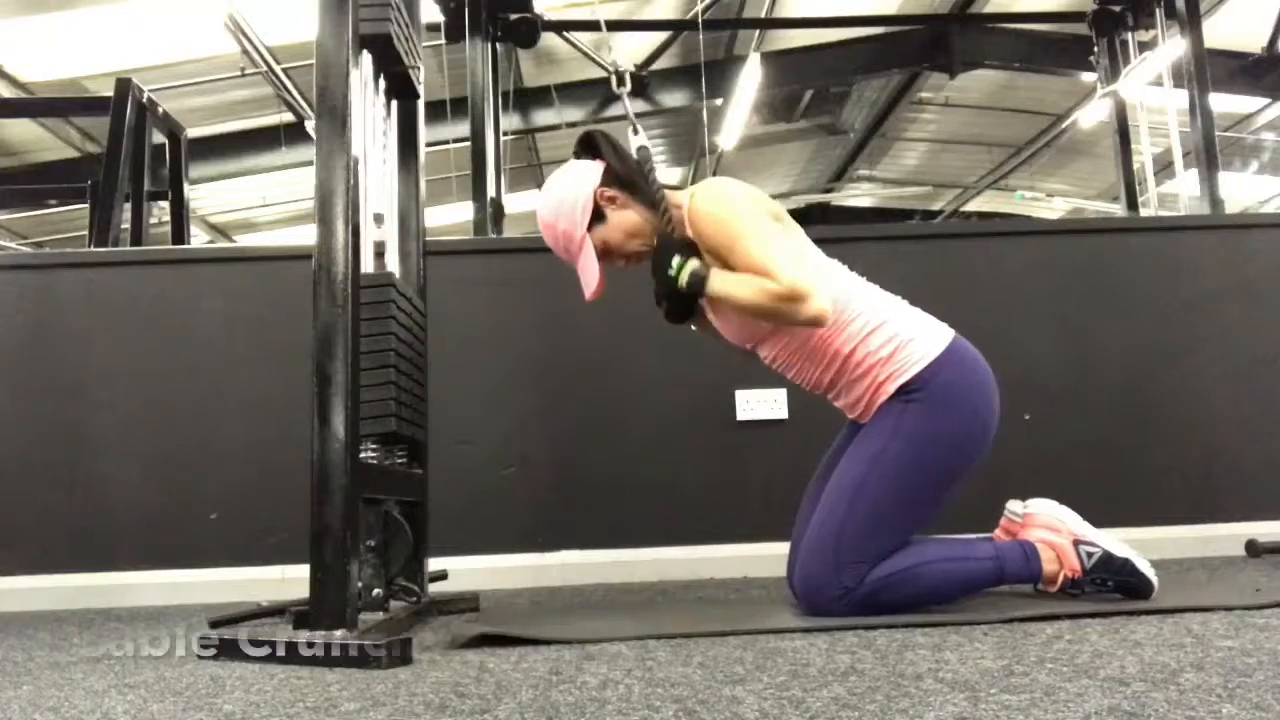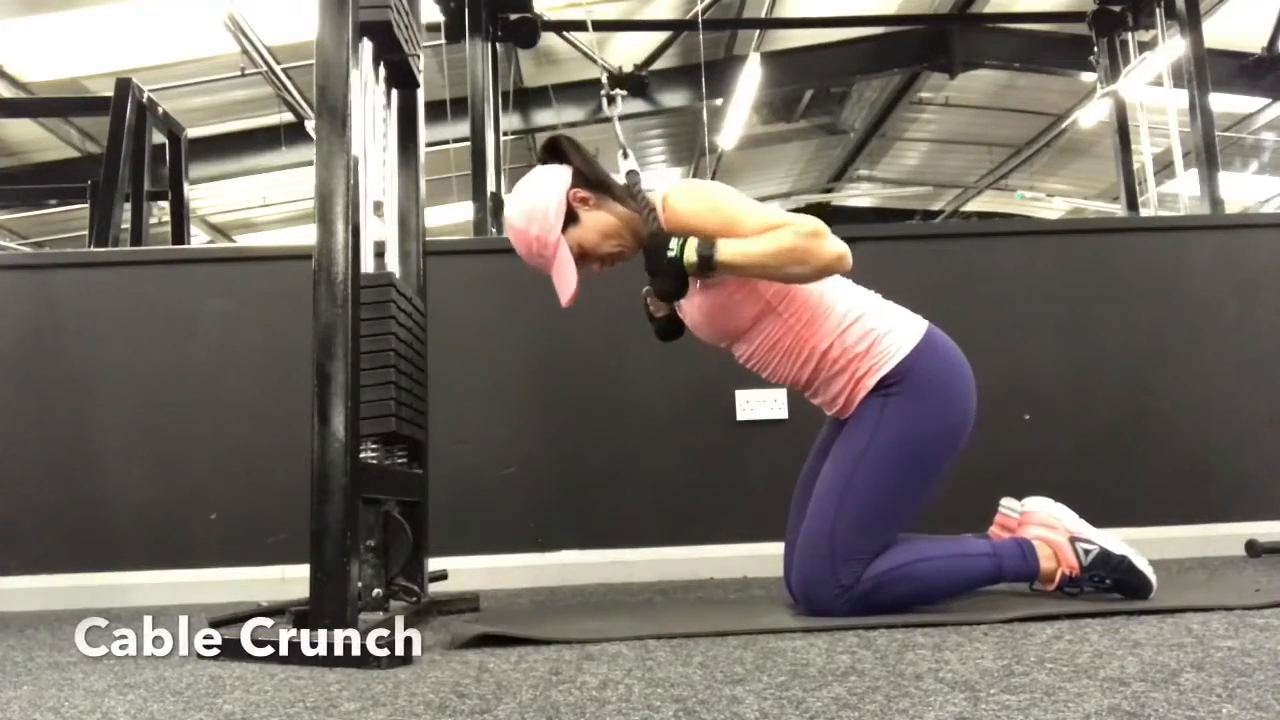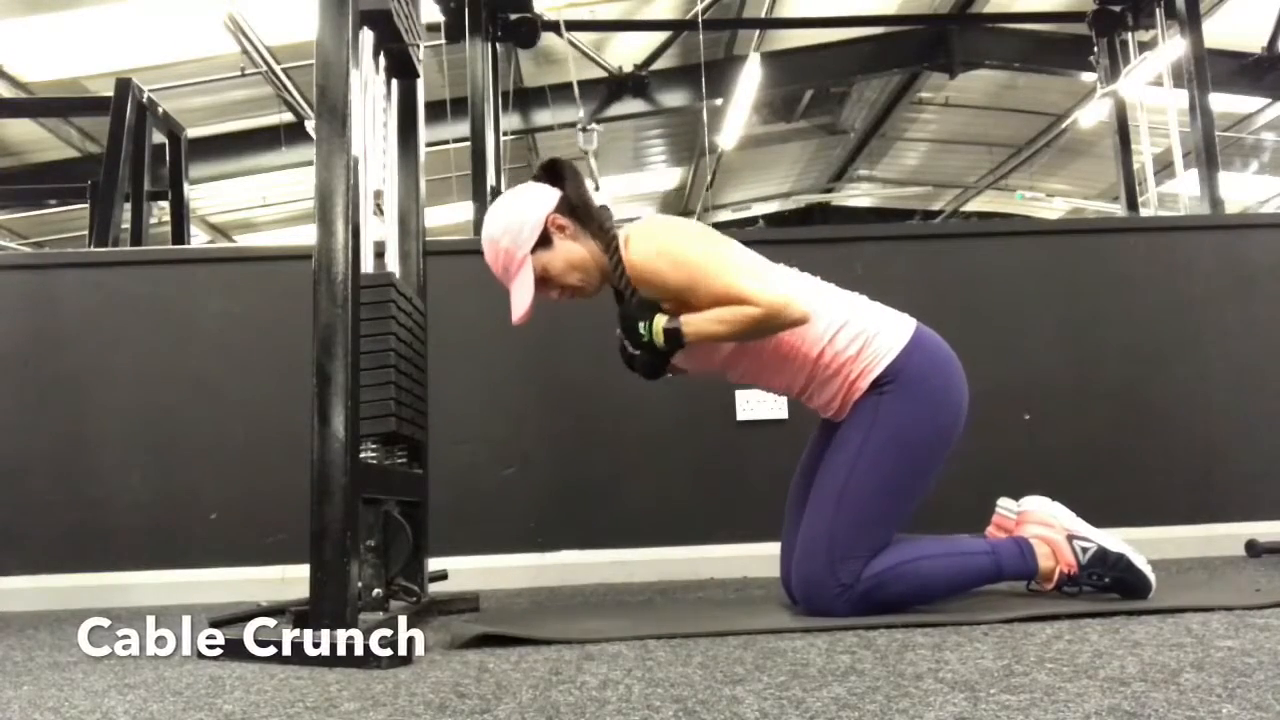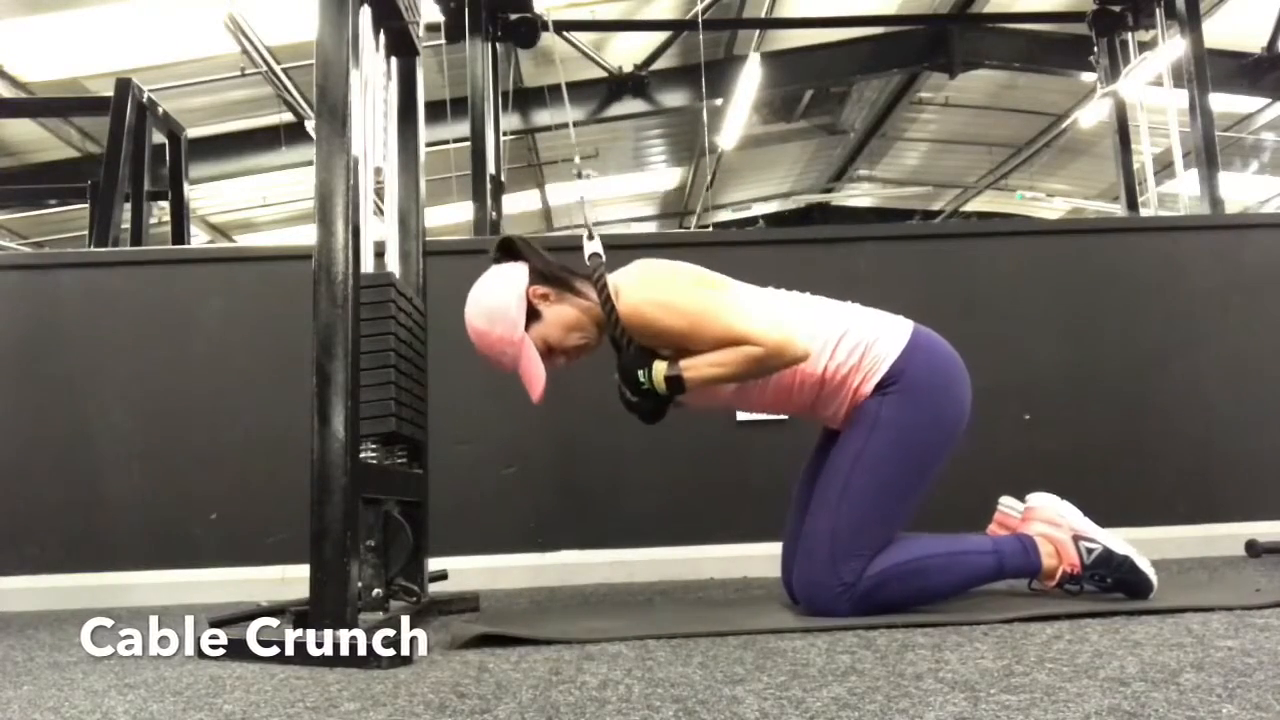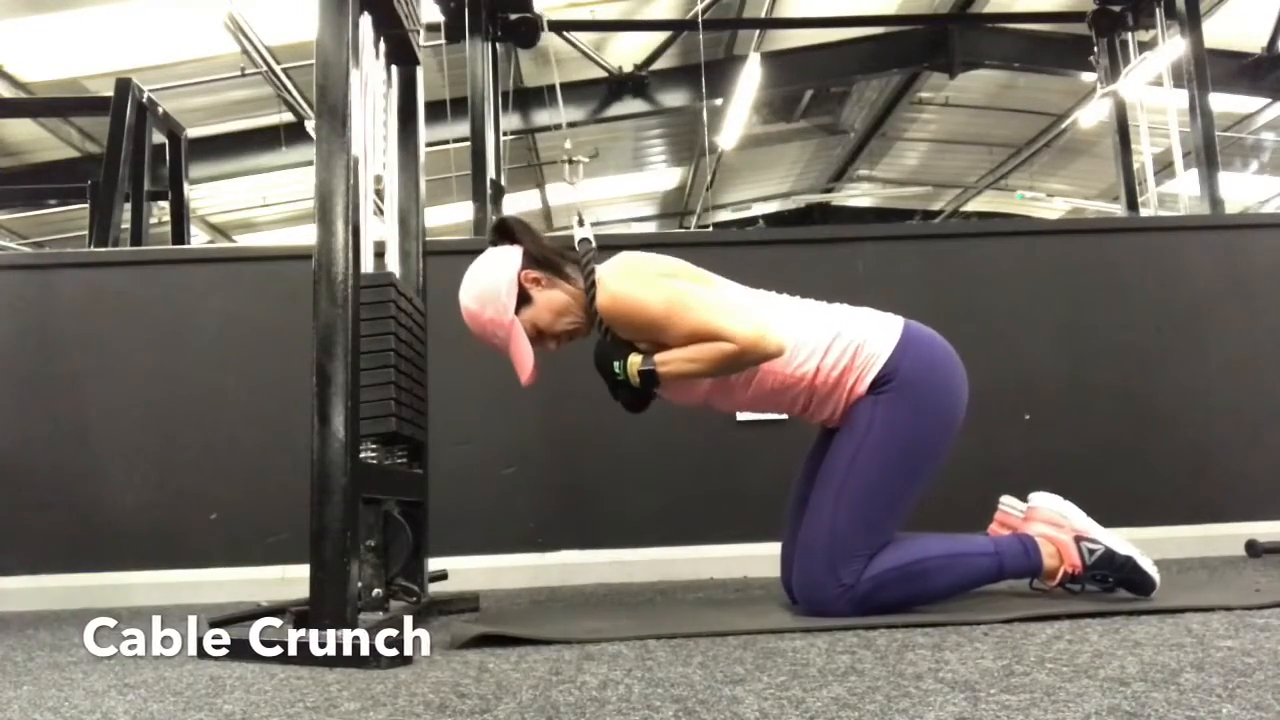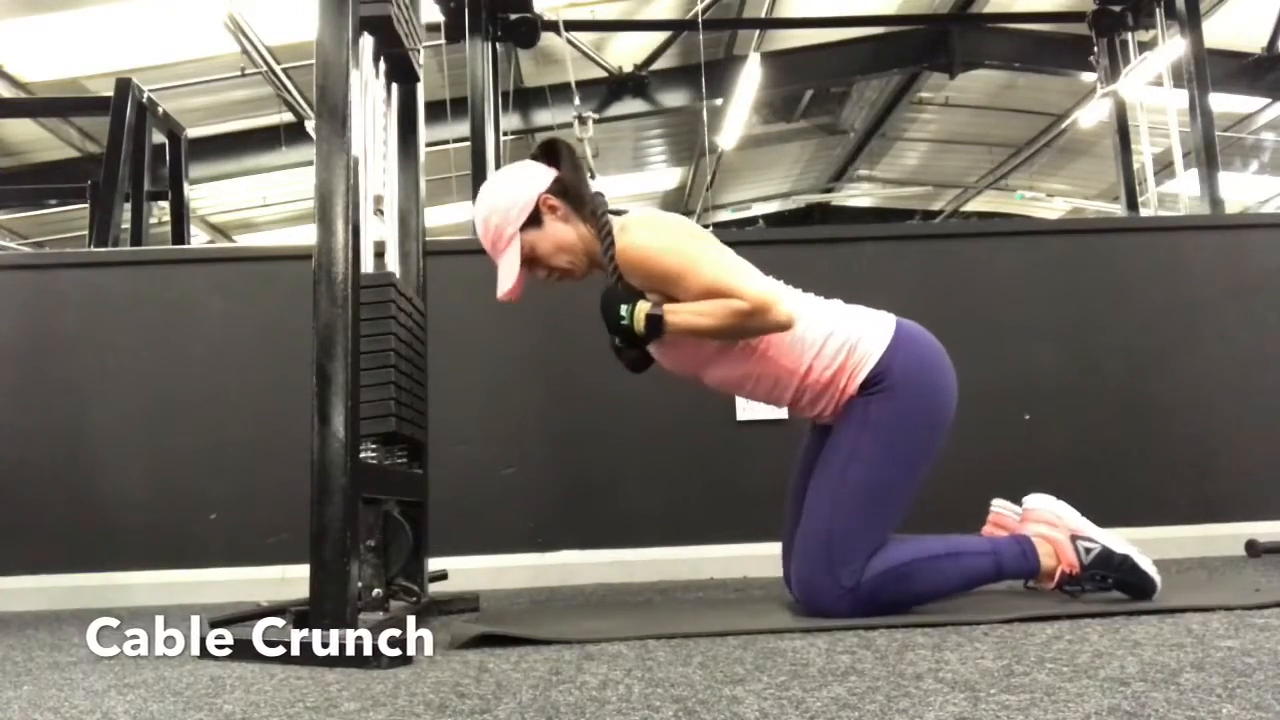
dt=0.7s
person 1, frame 1
left shoulder: (711, 206)
right shoulder: (687, 246)
left elbow: (809, 303)
left wrist: (697, 277)
right wrist: (693, 306)
left hip: (936, 388)
right hip: (899, 396)
left knee: (827, 587)
right knee: (813, 574)
left ankle: (1054, 557)
right ankle: (1017, 534)
person 1, frame 2
left shoulder: (684, 207)
right shoulder: (666, 252)
left elbow: (827, 250)
left wrist: (701, 259)
right wrist: (676, 317)
left hip: (913, 381)
right hip: (875, 392)
left knee: (827, 587)
right knee: (809, 576)
left ankle: (1053, 556)
right ankle: (1014, 531)
person 1, frame 3
left shoulder: (648, 251)
right shoulder: (639, 277)
left elbow: (785, 307)
left wrist: (670, 330)
right wrist: (664, 356)
left hip: (907, 379)
right hip: (873, 389)
left knee: (826, 587)
right knee: (807, 576)
left ankle: (1049, 553)
right ankle: (1012, 530)
person 1, frame 4
left shoulder: (640, 298)
right shoulder: (633, 315)
left elbow: (783, 342)
left wrist: (670, 375)
right wrist: (660, 393)
left hip: (911, 379)
right hip: (879, 389)
left knee: (829, 587)
right knee: (806, 578)
left ankle: (1054, 551)
right ankle: (1015, 531)
person 1, frame 5
left shoulder: (621, 293)
right shoulder: (624, 295)
left elbow: (758, 339)
left wrist: (646, 369)
right wrist: (647, 378)
left hip: (906, 375)
right hip: (876, 384)
left knee: (828, 589)
right knee: (807, 579)
left ankle: (1055, 550)
right ankle: (1017, 528)
person 1, frame 6
left shoulder: (639, 243)
right shoulder: (623, 269)
left elbow: (770, 307)
left wrist: (652, 318)
right wrist: (642, 345)
left hip: (895, 377)
right hip: (856, 391)
left knee: (829, 588)
right knee: (810, 574)
left ankle: (1053, 550)
right ankle: (1006, 534)
